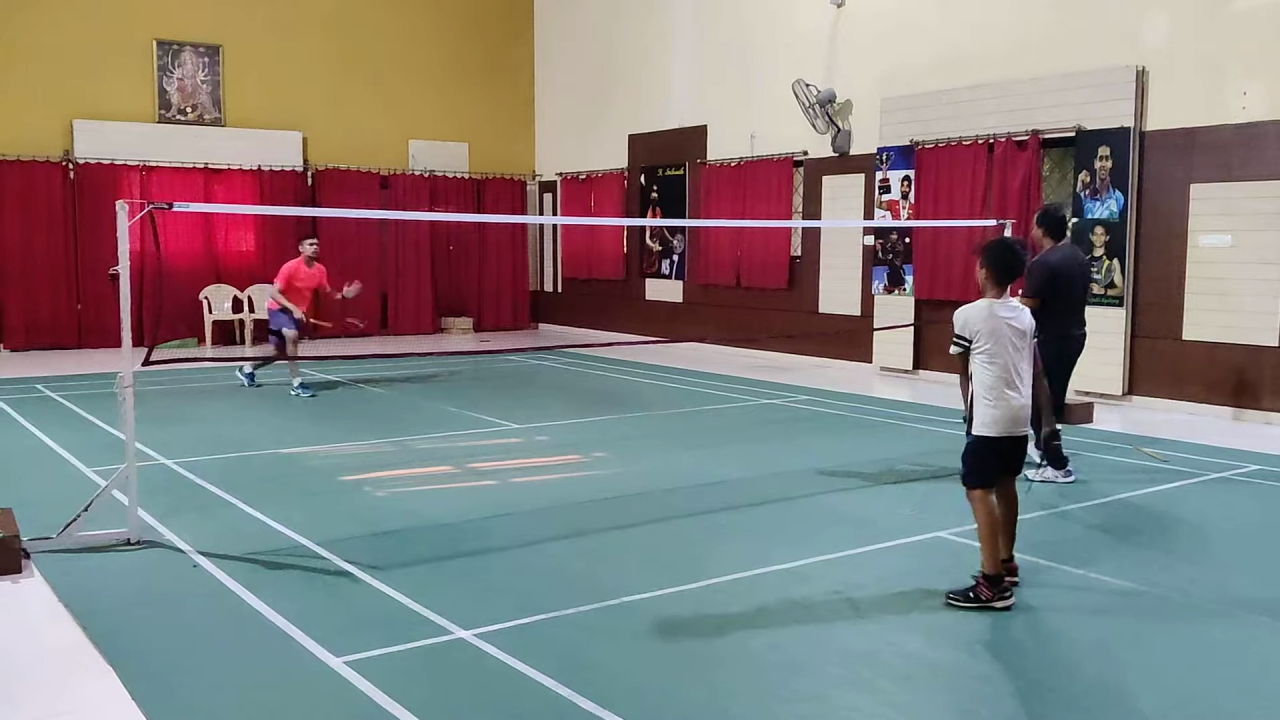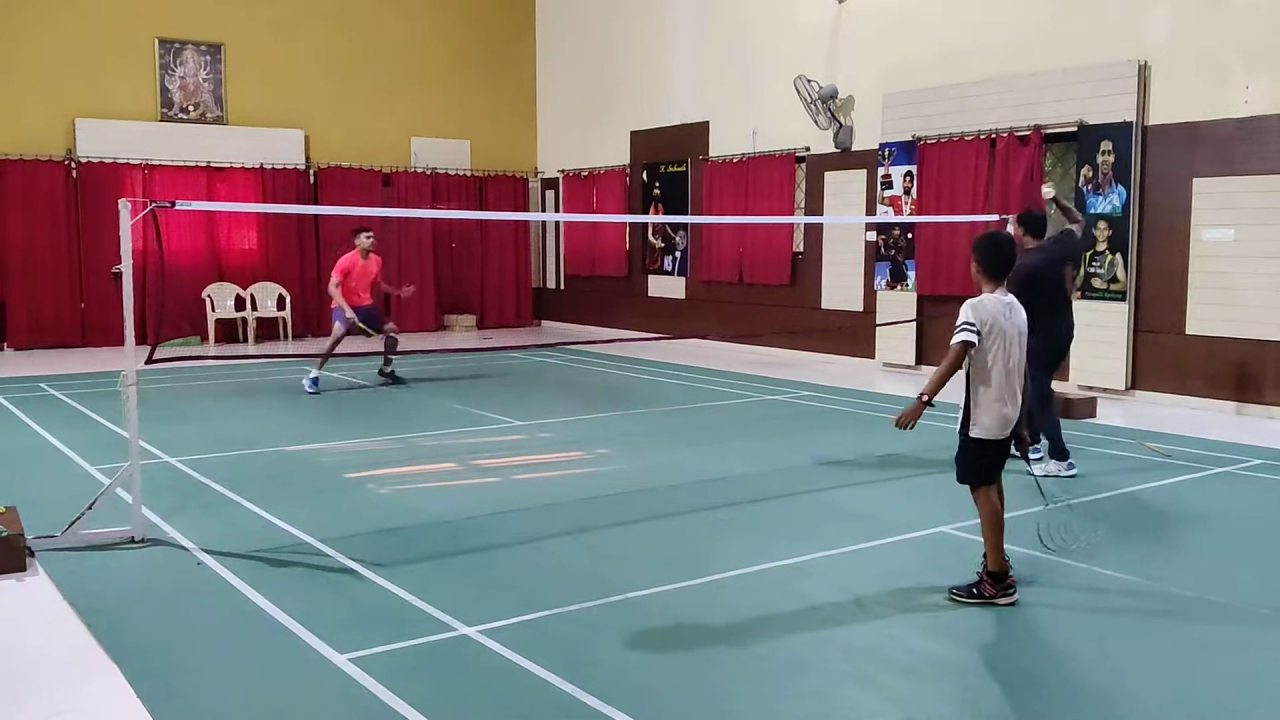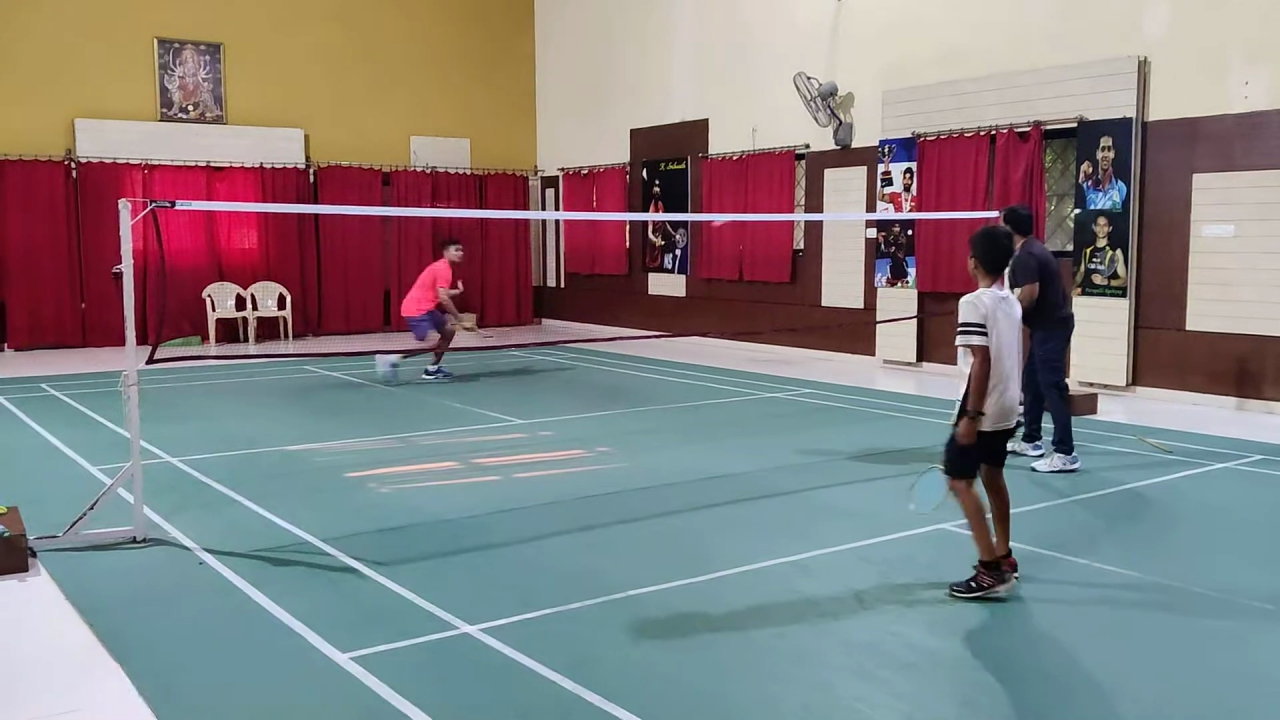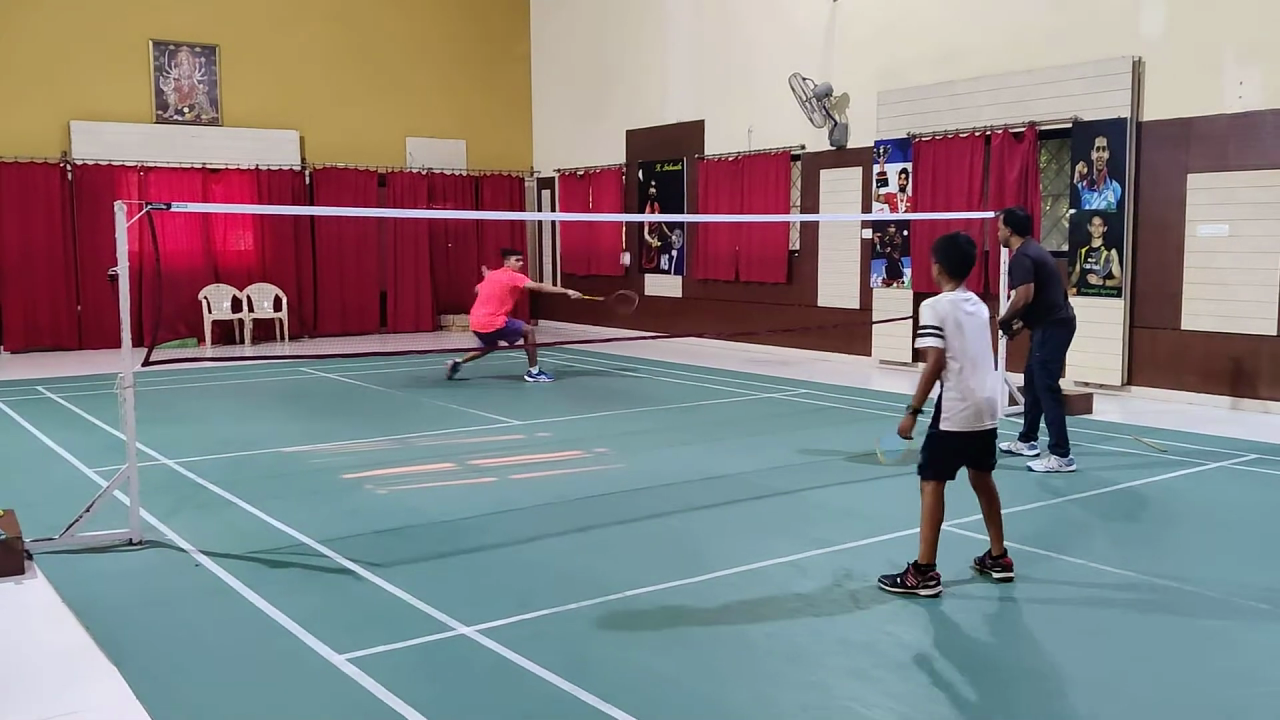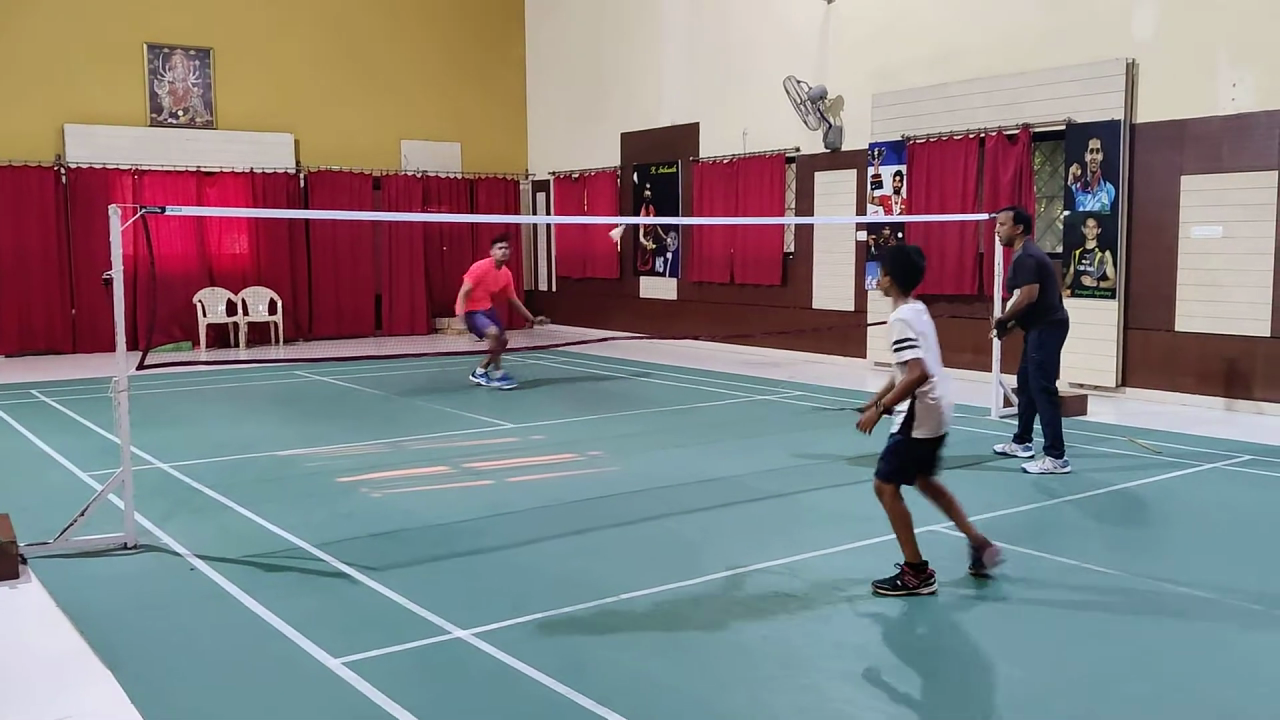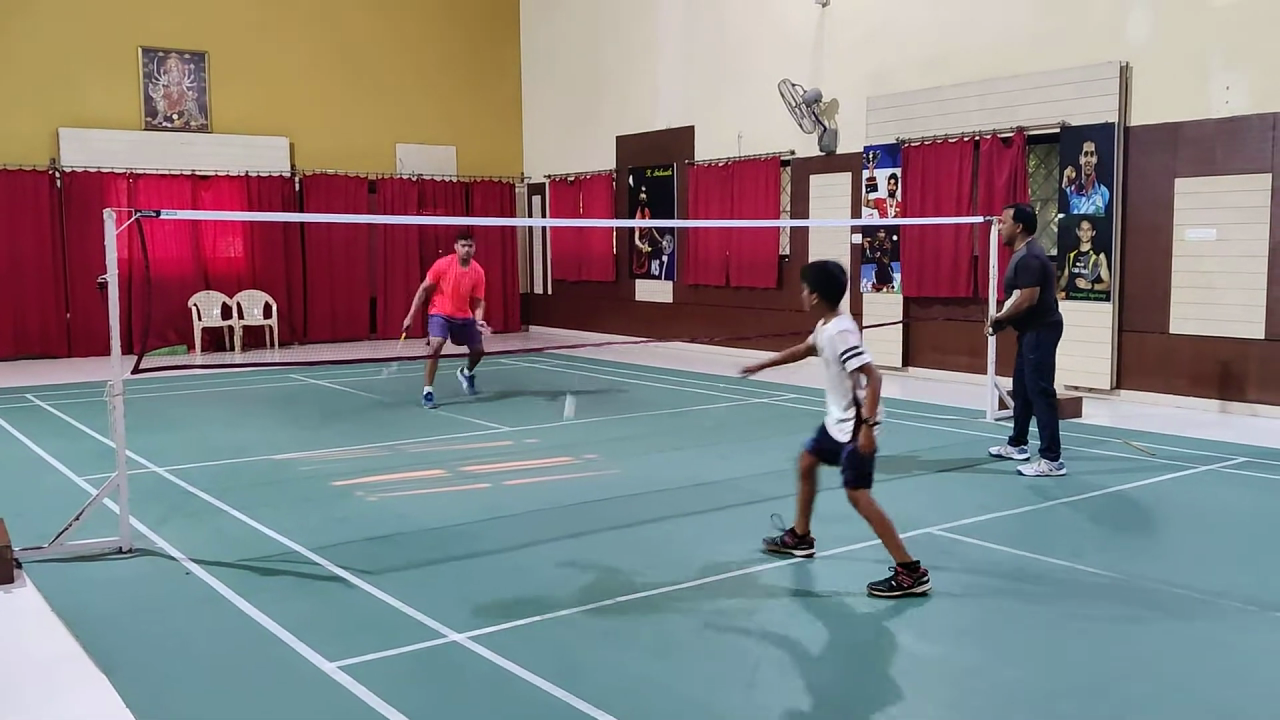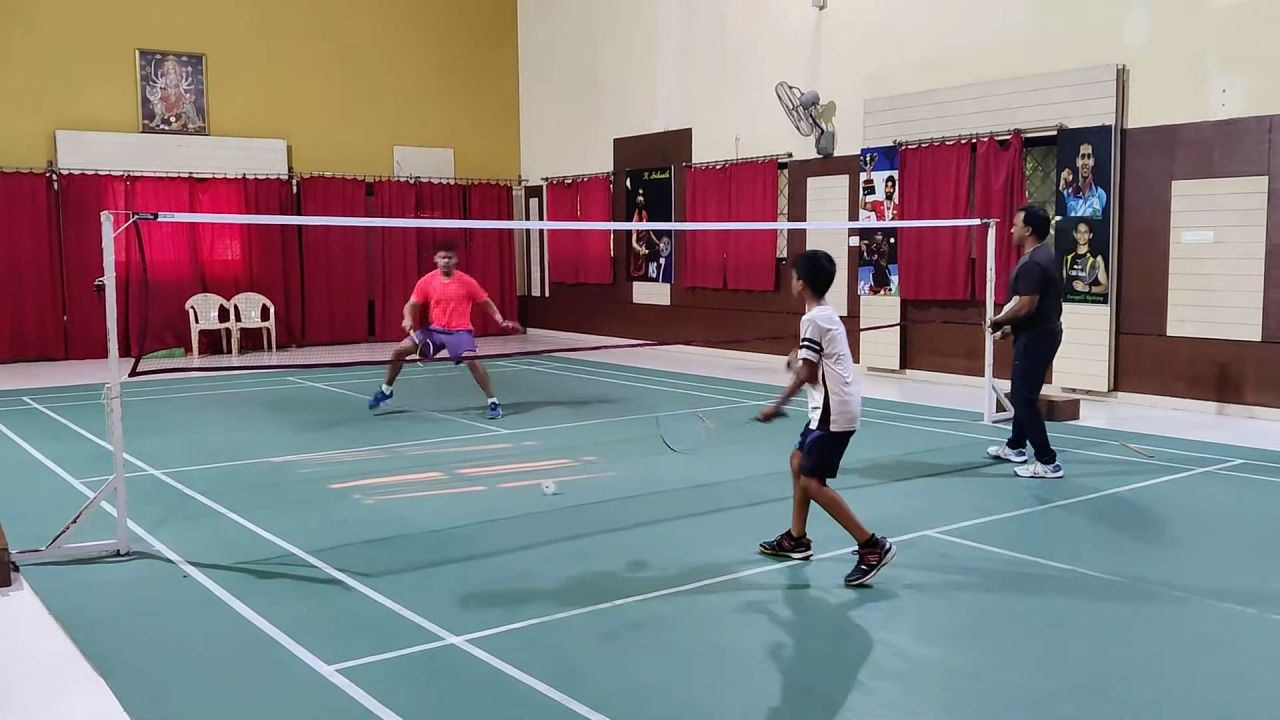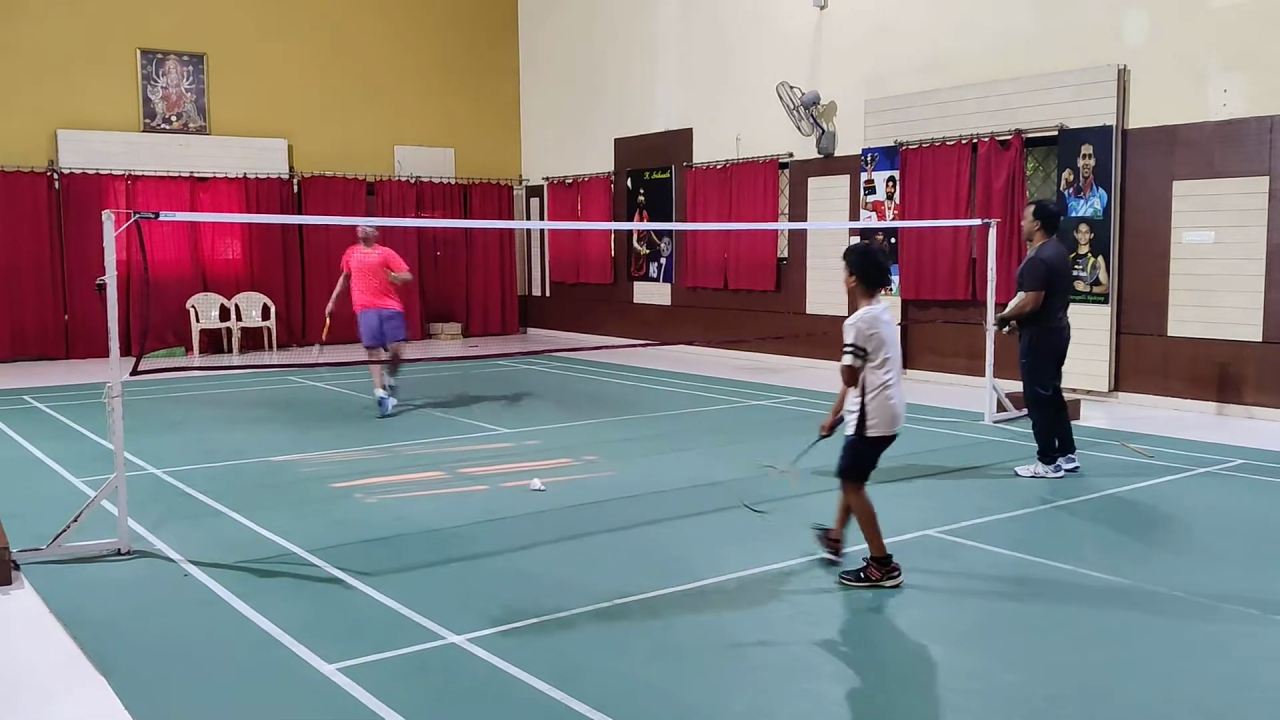
dt=0.4s
person 1, frame 1
left shoulder: (967, 315)
right shoulder: (1025, 315)
left elbow: (966, 373)
right elbow: (1036, 372)
left wrist: (971, 411)
right wrist: (1047, 420)
left hip: (988, 420)
right hip: (1019, 418)
left knee: (979, 493)
right knee: (1005, 487)
left ankle: (994, 584)
right ankle: (1006, 563)
person 1, frame 2
left shoulder: (975, 309)
right shoulder: (1017, 308)
left elbow: (955, 357)
right elbow: (1018, 370)
left wrist: (921, 401)
right wrist: (1019, 424)
left hip: (983, 418)
right hip: (1007, 415)
left knee: (983, 490)
right knee: (992, 485)
left ankle: (997, 581)
right ankle: (997, 560)
person 1, frame 3
left shoulder: (973, 303)
right shoulder: (1011, 301)
left elbow: (980, 363)
left wrist: (968, 416)
left hip: (984, 411)
right hip: (1007, 407)
left knee: (959, 481)
right knee: (992, 475)
left ankle: (993, 566)
right ankle: (1003, 556)
person 1, frame 4
left shoulder: (935, 306)
right shoulder: (979, 305)
left elbow: (934, 363)
left wrist: (912, 410)
left hip: (955, 412)
right hip: (987, 407)
left knee: (932, 484)
right knee: (982, 479)
left ankle: (924, 572)
right ankle: (998, 557)
person 1, frame 5
left shoulder: (902, 320)
right shoulder: (917, 311)
left elbow: (916, 374)
left wrist: (877, 408)
right wrist: (881, 398)
left hip: (921, 416)
right hip: (931, 413)
left knee: (885, 486)
right knee: (925, 481)
left ankle: (916, 571)
right ankle: (980, 546)
person 1, frame 6
left shoulder: (841, 332)
right shoulder: (827, 327)
left elbow: (873, 376)
right elbow: (802, 349)
left wrist: (867, 424)
right wrist: (760, 365)
left hip: (854, 424)
right hip: (838, 420)
left knee: (859, 495)
right knee: (805, 464)
left ankle: (910, 572)
right ankle: (800, 536)
person 1, frame 7
left shoulder: (812, 320)
right shoulder: (825, 315)
left elbow: (807, 374)
right elbow: (816, 374)
left wrist: (794, 366)
right wrist: (778, 404)
left hip: (834, 413)
right hip: (829, 409)
left knee: (813, 482)
right knee: (798, 464)
left ankle: (872, 546)
right ankle: (796, 539)
person 1, frame 8
left shoulder: (858, 323)
right shoulder: (883, 312)
left elbow: (848, 377)
right wrist: (836, 413)
left hip: (871, 416)
right hip: (889, 411)
left knee: (851, 484)
right knee: (854, 478)
left ankle: (882, 566)
right ankle: (837, 536)
person 2, frame 1
left shoulder: (1041, 264)
right shoulder: (1080, 259)
left elbow: (1027, 308)
left hip: (1051, 340)
right hip: (1074, 336)
right knee: (1053, 398)
left ankle: (1059, 467)
right ankle: (1044, 448)
person 2, frame 2
left shoulder: (1022, 267)
right shoulder: (1061, 245)
right elbow: (1077, 223)
right wrist: (1056, 200)
left hip: (1042, 335)
right hip: (1062, 331)
left knee: (1038, 395)
right knee: (1034, 387)
left ankle: (1061, 459)
right ankle: (1031, 443)
person 2, frame 3
left shoulder: (1025, 256)
right shoulder: (1033, 249)
left elbow: (1029, 296)
left hip: (1051, 327)
right hip: (1049, 324)
left knee: (1053, 387)
right knee: (1032, 381)
left ankle: (1065, 454)
right ankle: (1031, 440)
person 2, frame 4
left shoulder: (1021, 257)
right shoulder: (1033, 251)
left elbow: (1024, 297)
left wrist: (1004, 320)
right wrist: (1021, 322)
left hip: (1052, 327)
right hip: (1051, 324)
left knee: (1047, 388)
right knee: (1033, 382)
left ankle: (1061, 456)
right ankle: (1027, 440)
person 2, frame 5
left shoulder: (1026, 257)
right shoulder: (1025, 254)
left elbow: (1028, 298)
left wrist: (1002, 320)
right wrist: (1009, 324)
left hip: (1046, 329)
right hip: (1039, 328)
left knee: (1042, 389)
right knee: (1026, 384)
left ankle: (1055, 457)
right ankle: (1022, 442)
person 2, frame 6
left shoulder: (1029, 258)
right shoulder: (1024, 254)
left elbow: (1028, 299)
left wrist: (999, 318)
right wrist: (1003, 320)
left hip: (1040, 331)
right hip: (1032, 331)
left knee: (1040, 392)
right knee: (1022, 388)
left ankle: (1051, 460)
right ankle: (1017, 444)
person 2, frame 7
left shoulder: (1032, 264)
right shoulder: (1045, 256)
left elbow: (1025, 307)
left wrist: (998, 321)
right wrist: (1010, 325)
left hip: (1035, 337)
right hip: (1044, 333)
left knee: (1024, 398)
right knee: (1025, 394)
left ankle: (1047, 462)
right ankle: (1015, 446)
person 2, frame 8
left shoulder: (1038, 259)
right shoulder: (1058, 252)
left elbow: (1031, 302)
left wrist: (1004, 316)
right wrist: (1016, 318)
left hip: (1040, 335)
right hip: (1057, 330)
left knee: (1038, 398)
right knee: (1052, 394)
left ankle: (1048, 462)
right ankle: (1066, 454)
